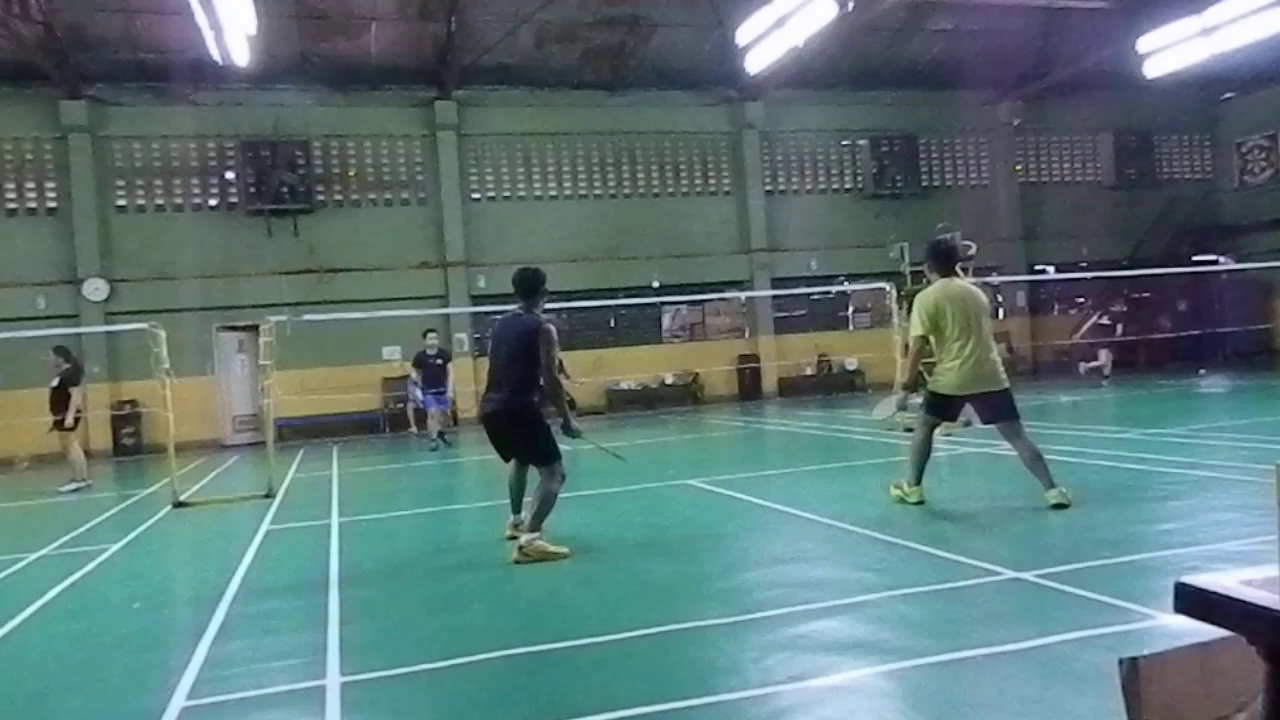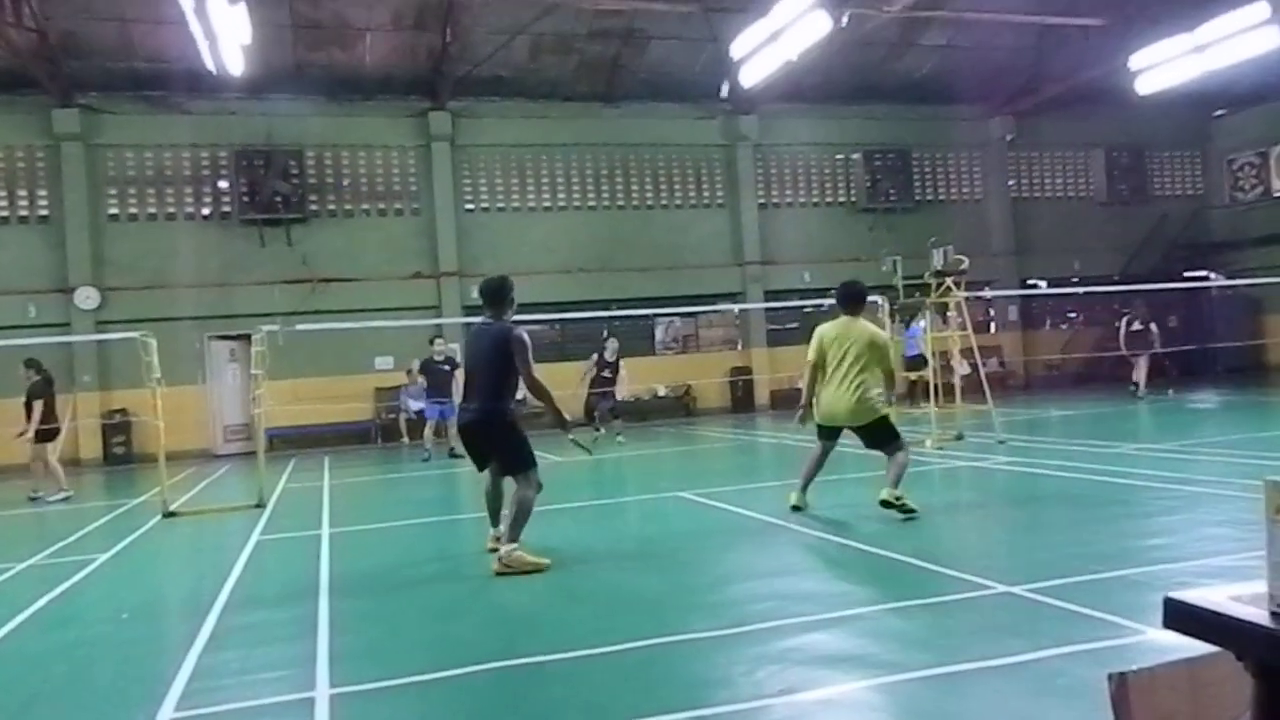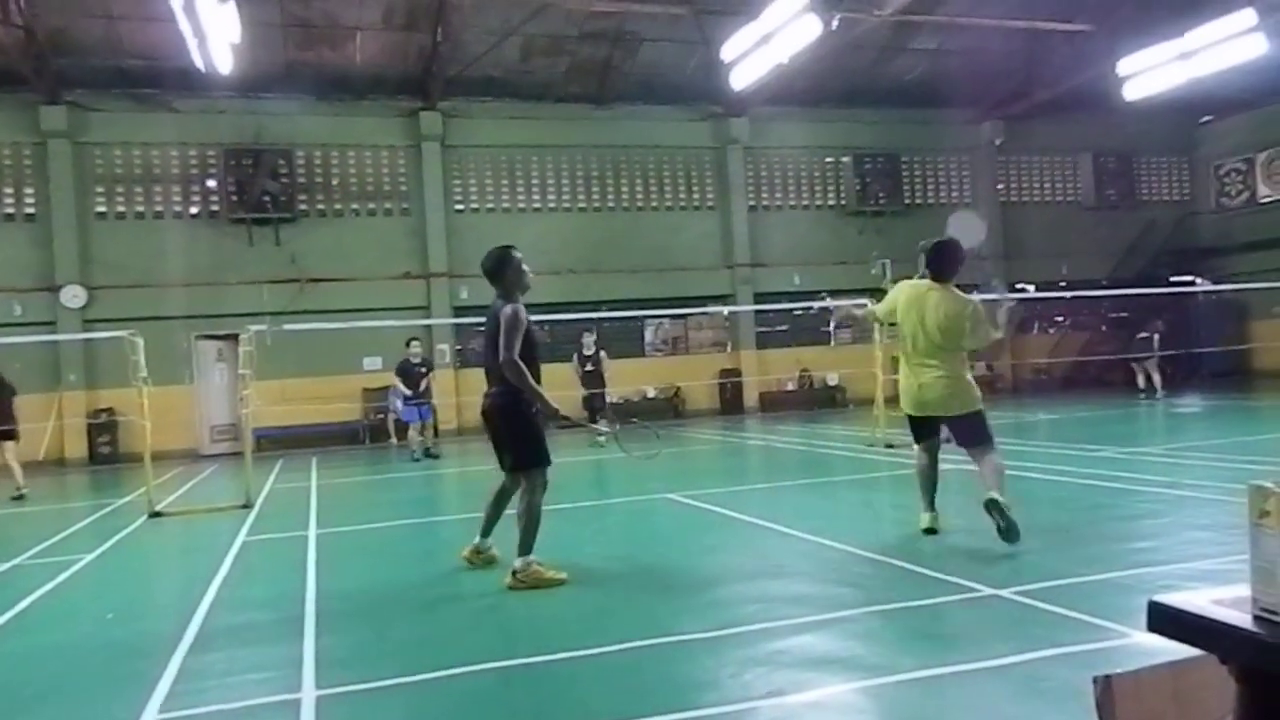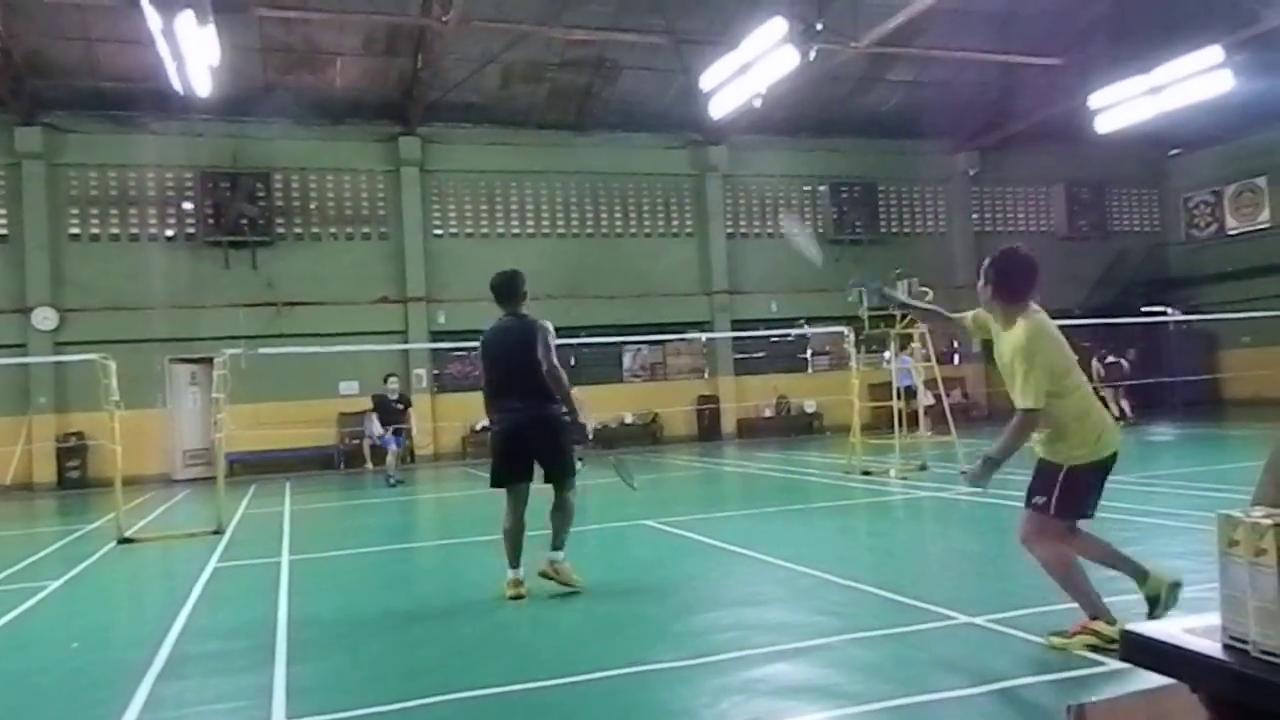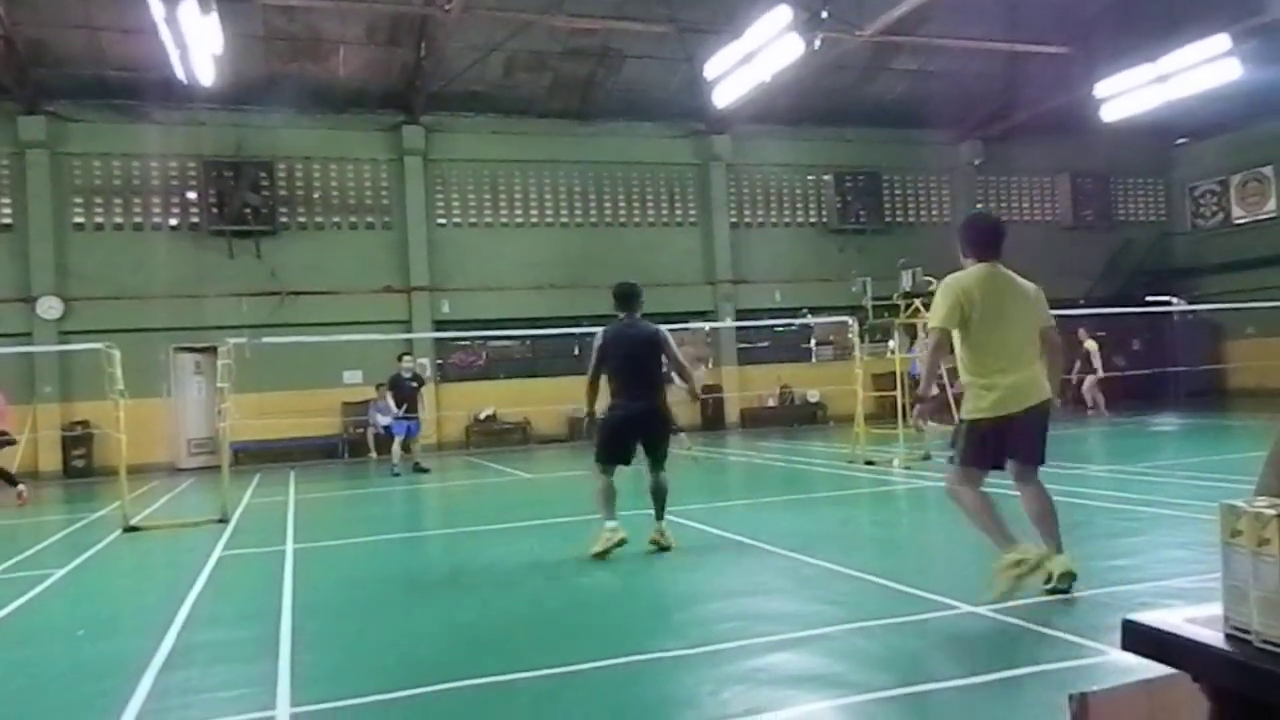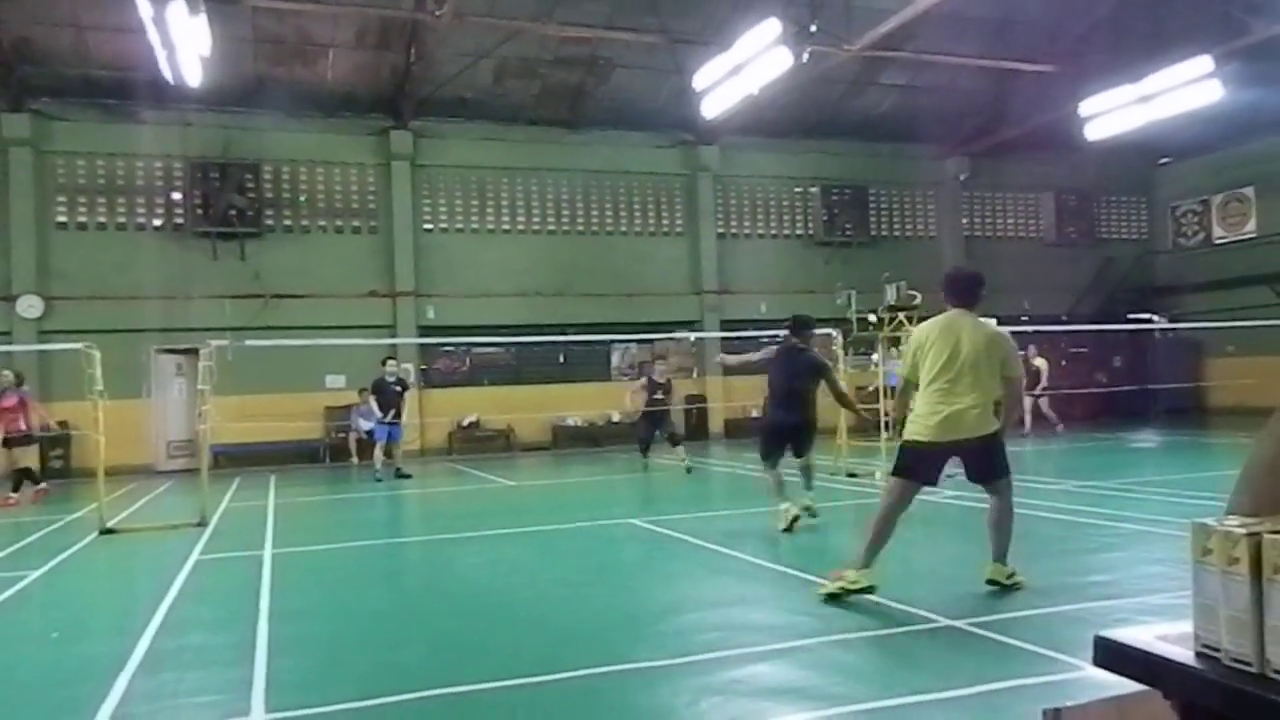
dt=0.7s
person 1, frame 1
left shoulder: (926, 298)
right shoulder: (976, 293)
left elbow: (919, 344)
left wrist: (908, 379)
left hip: (950, 378)
right hip: (990, 376)
left knee: (925, 427)
right knee: (1016, 436)
left ankle: (912, 487)
right ankle: (1052, 490)
person 1, frame 2
left shoulder: (823, 331)
right shoulder: (878, 336)
left elbow: (811, 371)
right elbow: (889, 378)
left wrist: (805, 404)
right wrist: (887, 398)
left hip: (829, 406)
right hip: (863, 407)
left knee: (824, 449)
right knee: (898, 450)
left ankle: (799, 495)
right ankle: (891, 491)
person 1, frame 3
left shoulder: (903, 292)
right shoulder: (967, 306)
left elbow: (875, 314)
right elbow: (988, 343)
left wrist: (855, 317)
right wrist: (1002, 325)
left hip: (915, 394)
right hip: (957, 393)
left knee: (928, 452)
right knee: (985, 453)
left ankle: (928, 514)
right ankle: (996, 496)
person 1, frame 4
left shoulder: (1024, 342)
right shoulder: (1010, 318)
left elbow: (1029, 418)
right elbow: (959, 319)
left wrist: (990, 461)
right wrist: (915, 307)
left hip: (1077, 446)
right hip: (1086, 438)
left knee: (1037, 535)
right knee: (1060, 527)
left ankle: (1101, 623)
right ankle: (1151, 582)
person 1, frame 5
left shoulder: (957, 286)
right shoulder: (1028, 288)
left elbow: (939, 343)
right elbow: (1054, 346)
left wrist: (924, 394)
right wrist: (1049, 391)
left hip: (988, 403)
right hip: (1032, 399)
left knee: (961, 484)
right knee: (1028, 481)
left ankle: (1014, 552)
right ankle: (1058, 561)
person 1, frame 6
left shoulder: (923, 331)
right shoulder: (998, 337)
left elbow: (905, 388)
right elbow: (1014, 392)
left wrist: (902, 415)
right wrist: (1003, 425)
left hip: (927, 428)
right hip: (979, 427)
left knee: (893, 501)
right knee: (1001, 492)
left ankle: (860, 571)
right ankle: (1000, 567)
person 2, frame 1
left shoulder: (500, 324)
right shoulder: (543, 328)
right elbow: (549, 377)
right wrist: (567, 417)
left hip: (491, 407)
right hip: (520, 408)
left knee: (521, 460)
right knee: (553, 473)
left ankle: (516, 521)
right ankle: (529, 540)
person 2, frame 2
left shoulder: (473, 334)
right shoulder: (514, 335)
right elbow: (530, 381)
right wrist: (557, 413)
left hip: (468, 417)
right hip: (495, 416)
left knee: (495, 472)
right knee: (529, 482)
left ankle: (497, 534)
right ankle: (509, 550)
person 2, frame 3
left shoulder: (499, 309)
right shoulder: (513, 311)
right elbow: (509, 362)
left wrist: (534, 400)
right wrist: (543, 400)
left hip: (500, 404)
right hip: (514, 405)
left knee: (513, 479)
right knee: (535, 482)
left ankle: (480, 546)
right ankle: (523, 566)
person 2, frame 4
left shoulder: (488, 337)
right shoulder: (539, 328)
left elbow: (487, 387)
right elbow: (551, 370)
left wrist: (495, 421)
right wrist: (572, 409)
left hip: (506, 424)
right hip: (544, 419)
left knee: (515, 502)
right knee: (565, 489)
left ankle: (515, 577)
right ankle: (556, 558)
person 2, frame 5
left shoulder: (605, 337)
right shoulder: (657, 334)
left elbow: (593, 379)
right elbow: (681, 369)
left wrist: (590, 410)
right wrist: (693, 389)
left hip: (621, 412)
right hip: (655, 411)
left knee: (604, 472)
right knee: (658, 471)
left ankle: (610, 528)
right ankle: (660, 530)
person 2, frame 6
left shoulder: (775, 353)
right shoulder: (819, 362)
left elbow: (739, 360)
right elbow: (839, 395)
left wrist: (724, 359)
right wrist: (858, 412)
left hip: (775, 420)
right hip: (804, 420)
left knee: (770, 465)
right knee: (804, 456)
left ankle: (786, 507)
right ankle: (808, 497)
